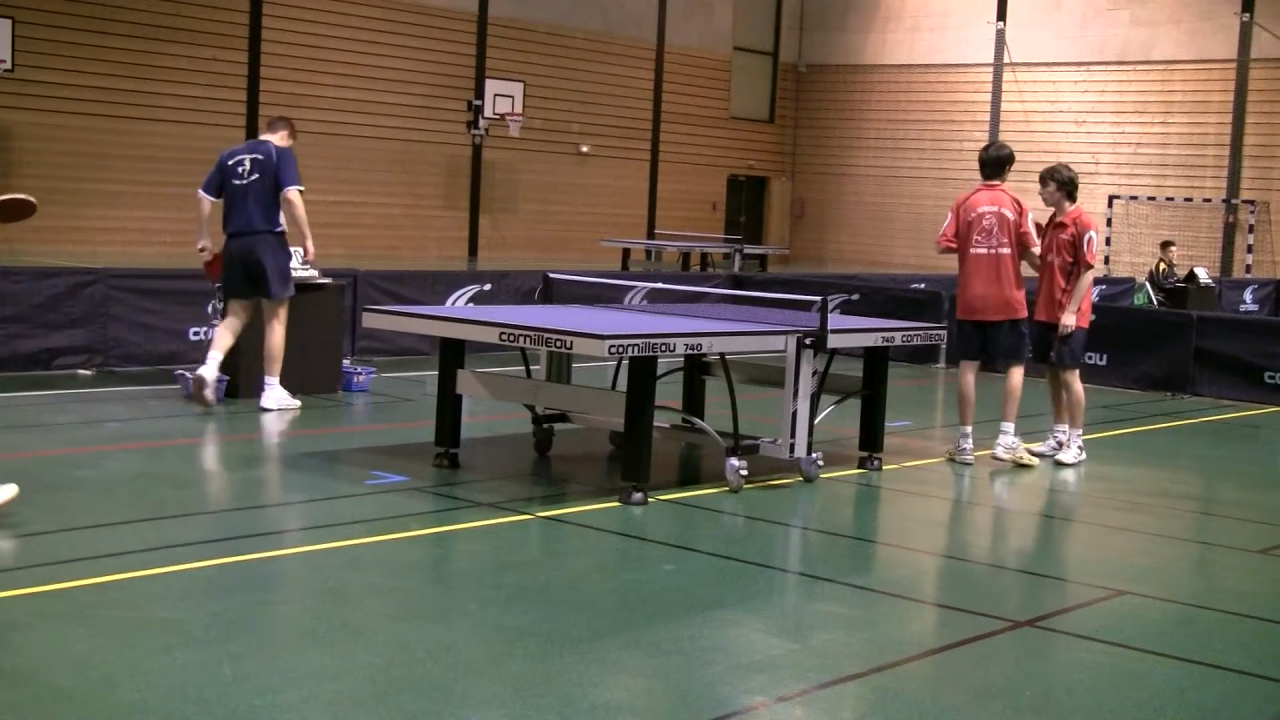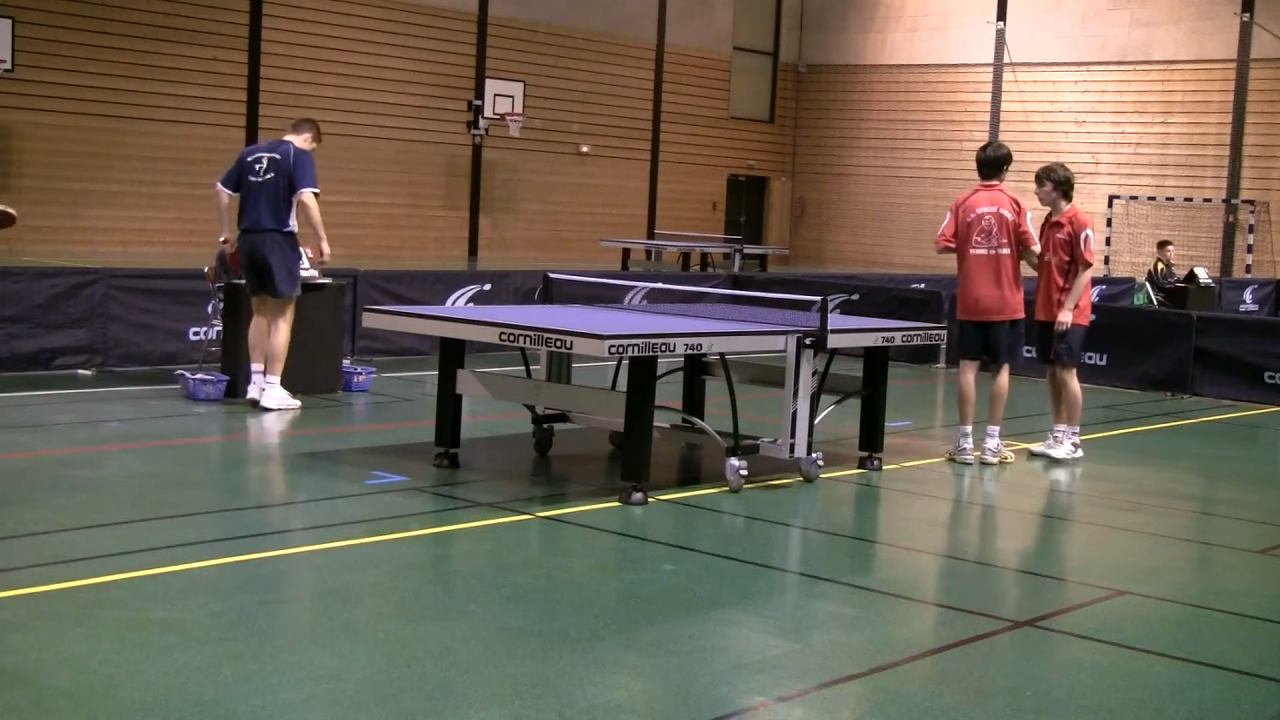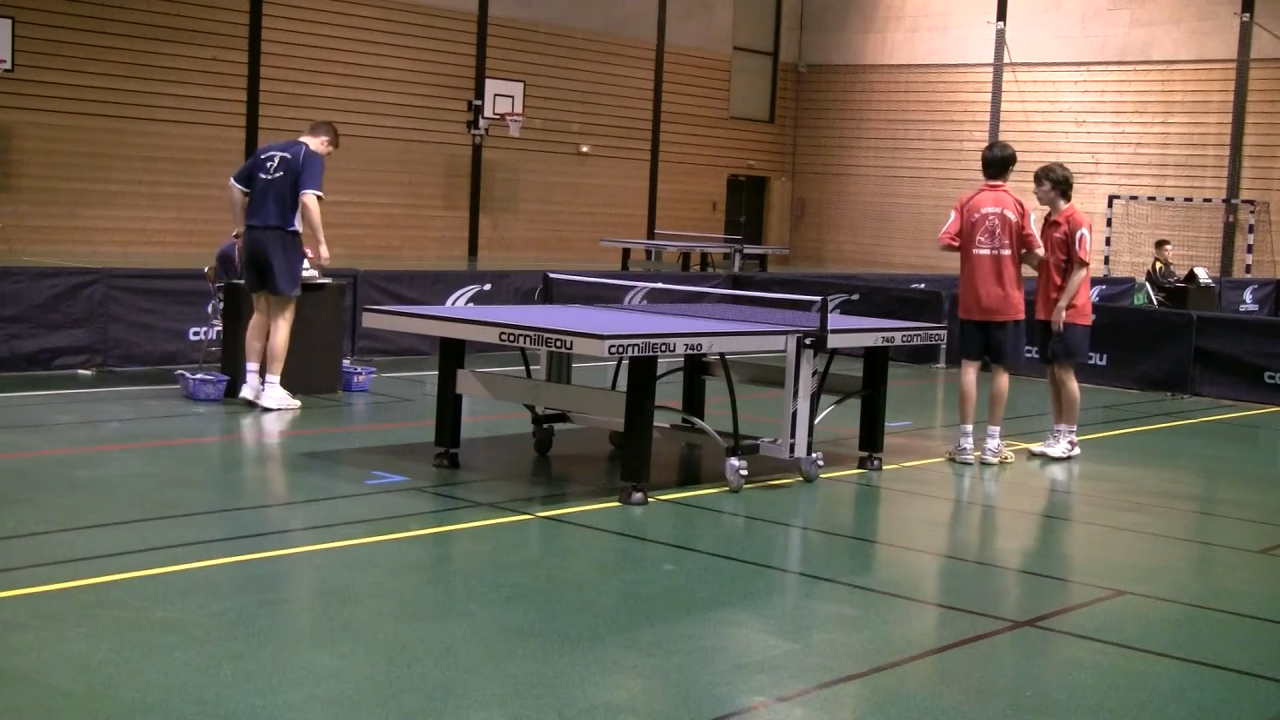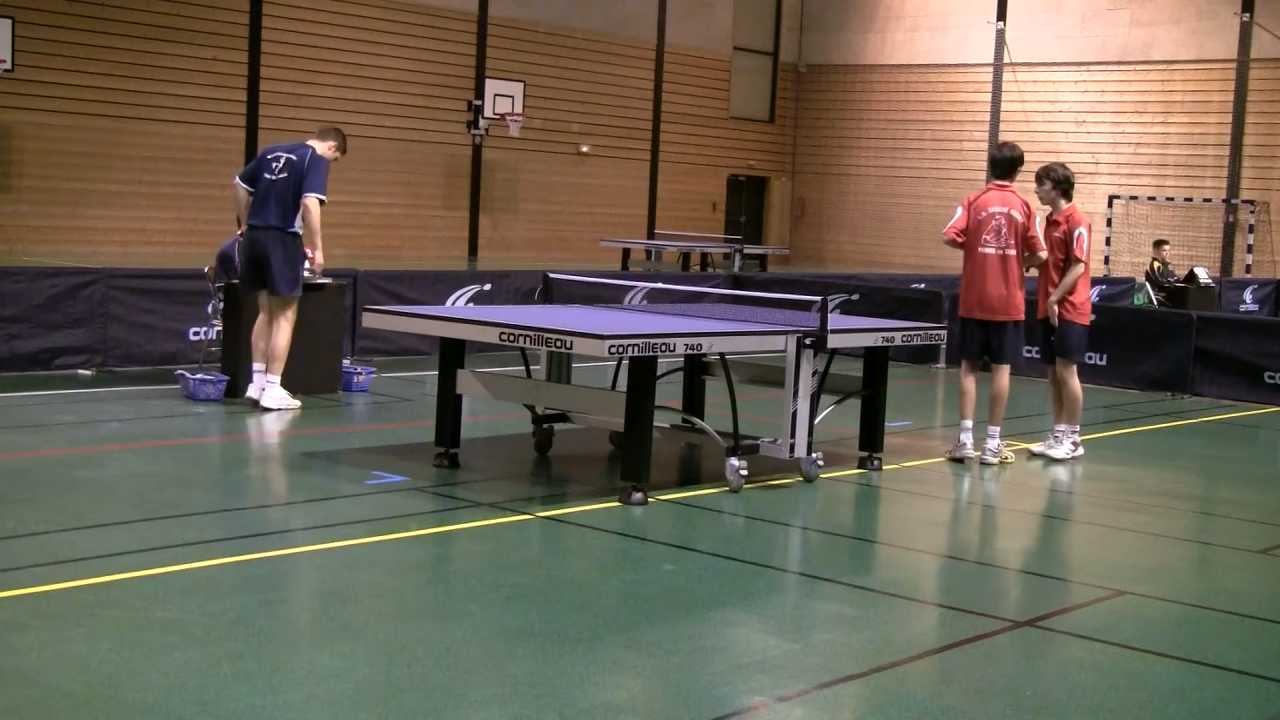
dt=0.2s
person 1, frame 1
left shoulder: (963, 203)
right shoulder: (1016, 205)
left elbow: (944, 245)
right elbow: (1033, 251)
left hip: (971, 302)
right hip: (1008, 302)
left knee: (968, 367)
right knee: (1014, 367)
left ankle: (965, 443)
right ankle: (1007, 440)
person 1, frame 2
left shoulder: (962, 204)
right shoulder: (1015, 204)
left elbow: (942, 245)
right elbow: (1033, 249)
right wrist: (1016, 254)
left hip: (971, 301)
right hip: (1006, 302)
left knee: (968, 367)
right knee: (1002, 369)
left ankle: (965, 443)
right ankle: (992, 443)
person 1, frame 3
left shoulder: (966, 203)
right shoulder: (1018, 206)
left elbow: (946, 242)
right elbow: (1036, 252)
left hip: (972, 301)
right hip: (1006, 303)
left knee: (969, 367)
right knee: (1001, 370)
left ankle: (965, 442)
right ankle: (992, 444)
person 1, frame 4
left shoulder: (973, 201)
right shoulder: (1024, 207)
left elbow: (950, 238)
right elbow: (1040, 255)
left wrist: (974, 245)
left hip: (974, 300)
right hip: (1008, 302)
left knee: (969, 367)
right knee: (1001, 369)
left ankle: (965, 439)
right ankle: (992, 444)
person 2, frame 1
left shoulder: (1083, 224)
right shoulder: (1051, 223)
left elbow: (1088, 272)
left wrist: (1072, 311)
left hip: (1070, 315)
right hip: (1045, 312)
left knee: (1068, 374)
right knee: (1052, 374)
left ankle: (1076, 443)
right ankle: (1058, 436)
person 2, frame 2
left shoulder: (1080, 223)
right shoulder: (1047, 223)
left elbow: (1086, 270)
left wrist: (1068, 308)
left hip: (1069, 313)
right hip: (1045, 311)
left knee: (1066, 372)
right knee: (1053, 373)
left ankle: (1073, 440)
right ankle: (1057, 435)
person 2, frame 3
left shoulder: (1077, 222)
right shoulder: (1048, 222)
left elbow: (1081, 269)
left wrist: (1062, 306)
left hip: (1070, 312)
right hip: (1047, 310)
left knee: (1064, 372)
right knee: (1053, 373)
left ankle: (1070, 438)
right ankle: (1057, 435)
person 2, frame 4
left shoulder: (1077, 221)
right shoulder: (1051, 221)
left elbow: (1078, 267)
left wrist: (1055, 299)
left hip: (1069, 309)
right hip: (1050, 309)
left knee: (1066, 371)
right knee: (1054, 373)
left ankle: (1073, 439)
right ankle: (1058, 435)
person 3, frame 1
left shoulder: (229, 156)
right shoulder: (281, 154)
left elbow: (204, 198)
right elbow: (291, 197)
left wrist: (204, 239)
right wrist: (307, 239)
left hip: (235, 245)
right hip: (268, 243)
left knee: (235, 316)
right knee: (276, 319)
left ankle: (209, 368)
right ankle: (272, 391)
person 3, frame 2
left shoulder: (250, 153)
right shoulder: (299, 156)
left elbow: (222, 192)
right elbow: (306, 199)
left wrist: (227, 233)
right wrist: (322, 239)
left hip: (248, 241)
right hip: (278, 241)
left knee: (261, 313)
right knee: (281, 318)
left ankle: (255, 384)
right ankle: (273, 390)
person 3, frame 3
left shoulder: (264, 151)
right shoulder: (310, 157)
left elbow: (235, 187)
right elbow: (308, 201)
left wrist: (240, 228)
right wrist: (321, 242)
left hip: (253, 238)
right hip: (282, 240)
left knee: (261, 313)
right knee: (282, 317)
left ankle: (252, 384)
right ankle: (272, 390)
person 3, frame 4
left shoulder: (271, 151)
right shoulder: (316, 161)
left elbow: (240, 185)
right elbow: (309, 203)
left wrist: (246, 225)
right wrist: (317, 248)
left hip: (254, 237)
right hip: (282, 240)
left knee: (266, 313)
right knee: (284, 317)
left ankle: (258, 383)
right ankle: (273, 390)
